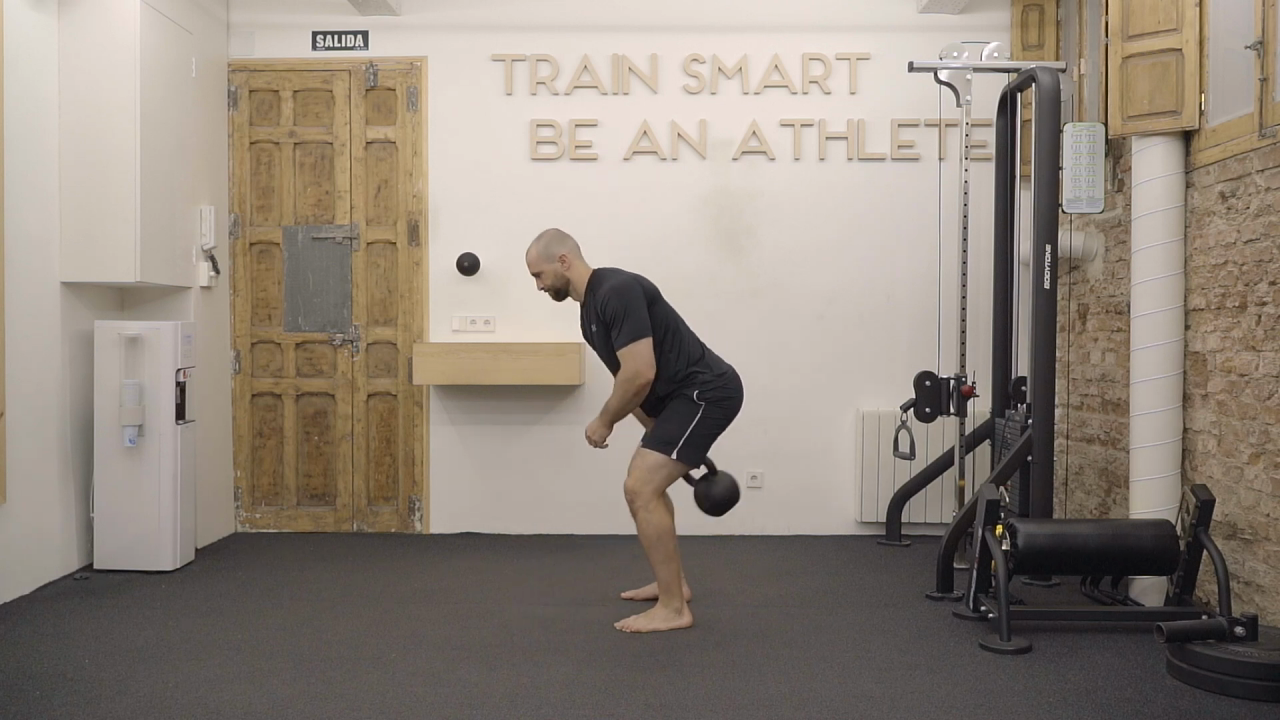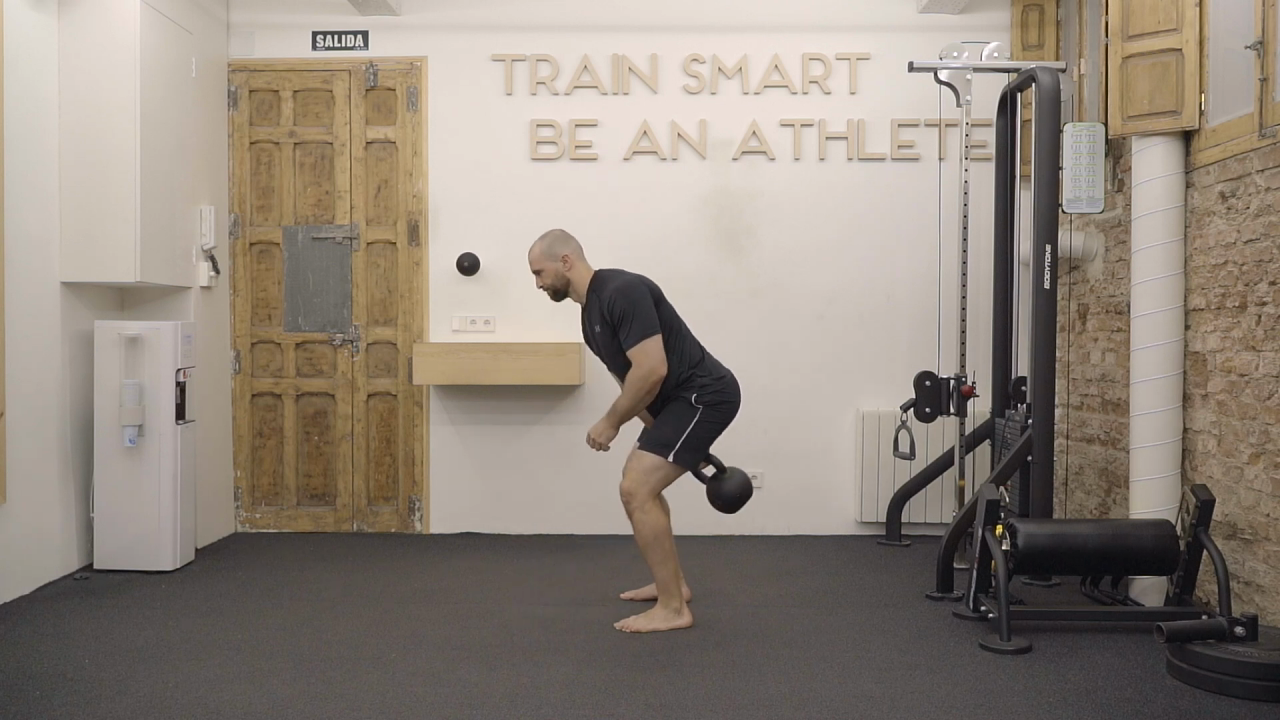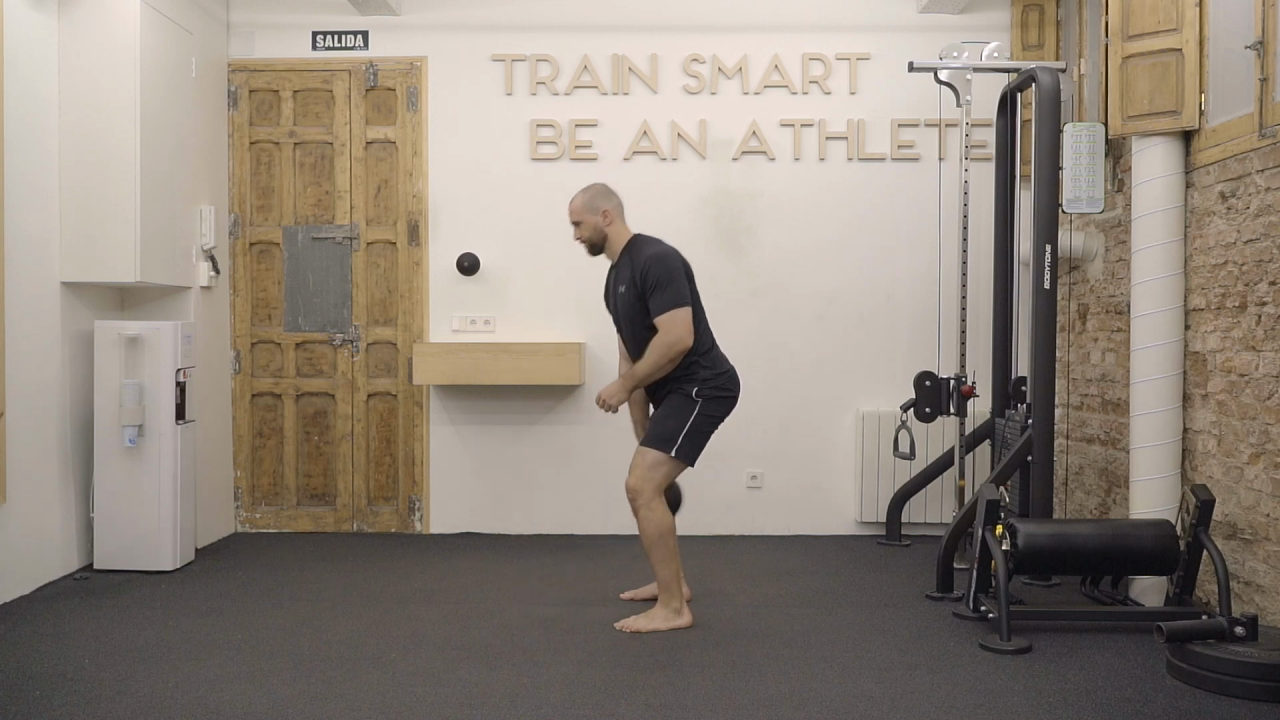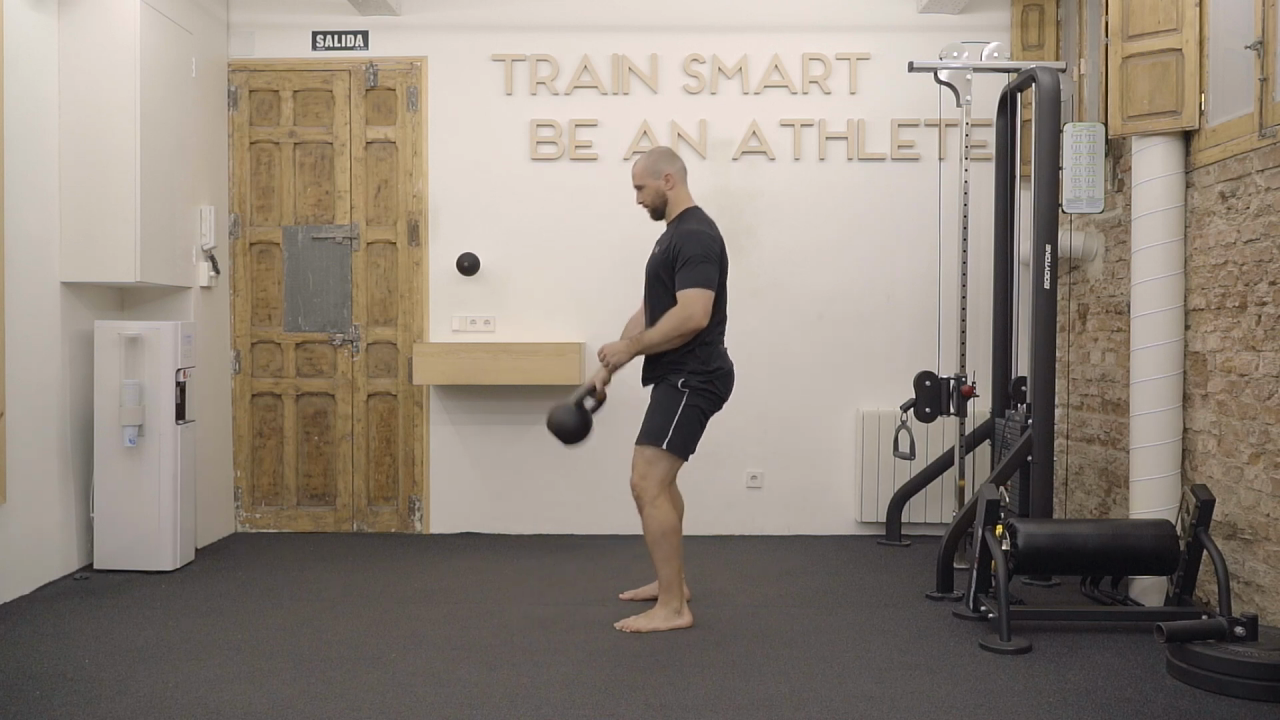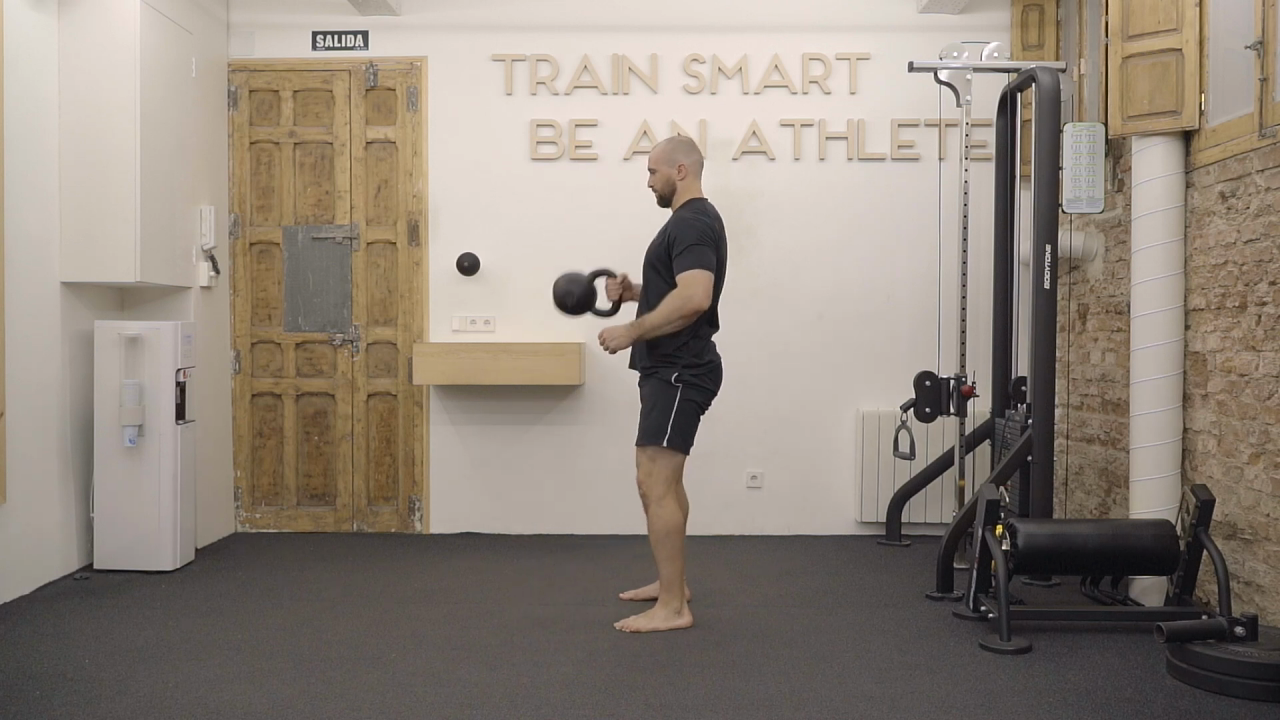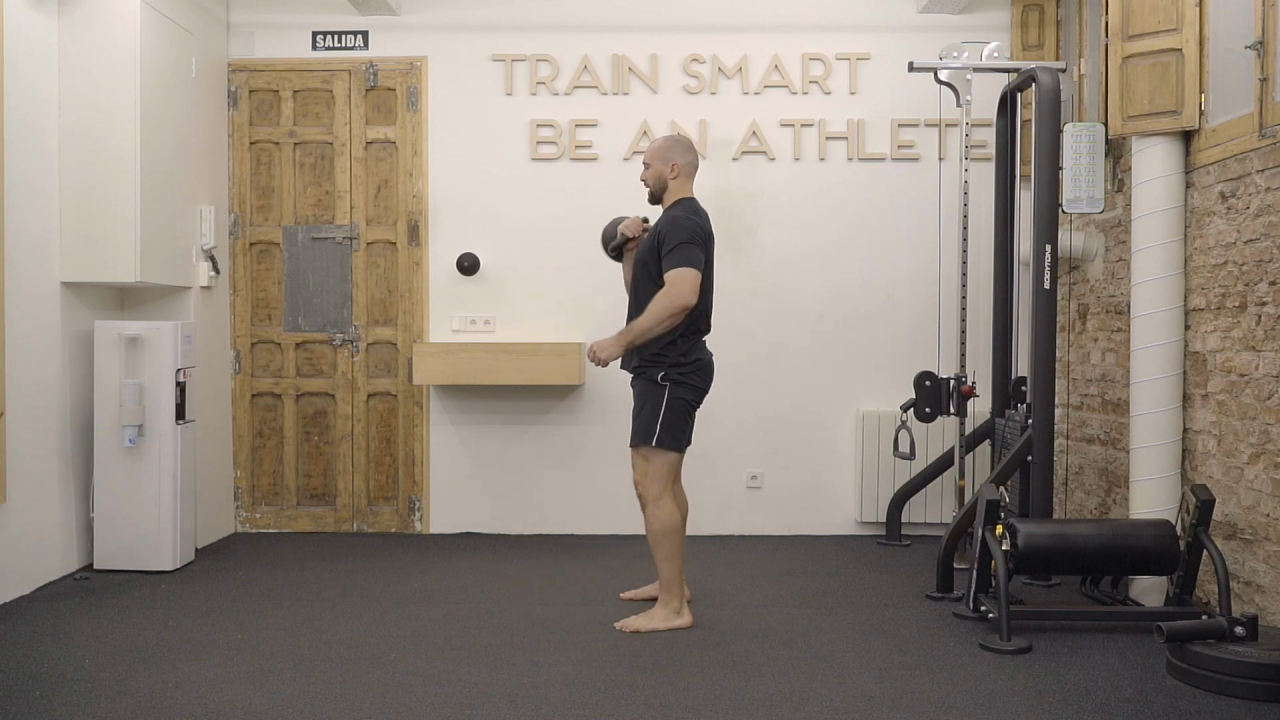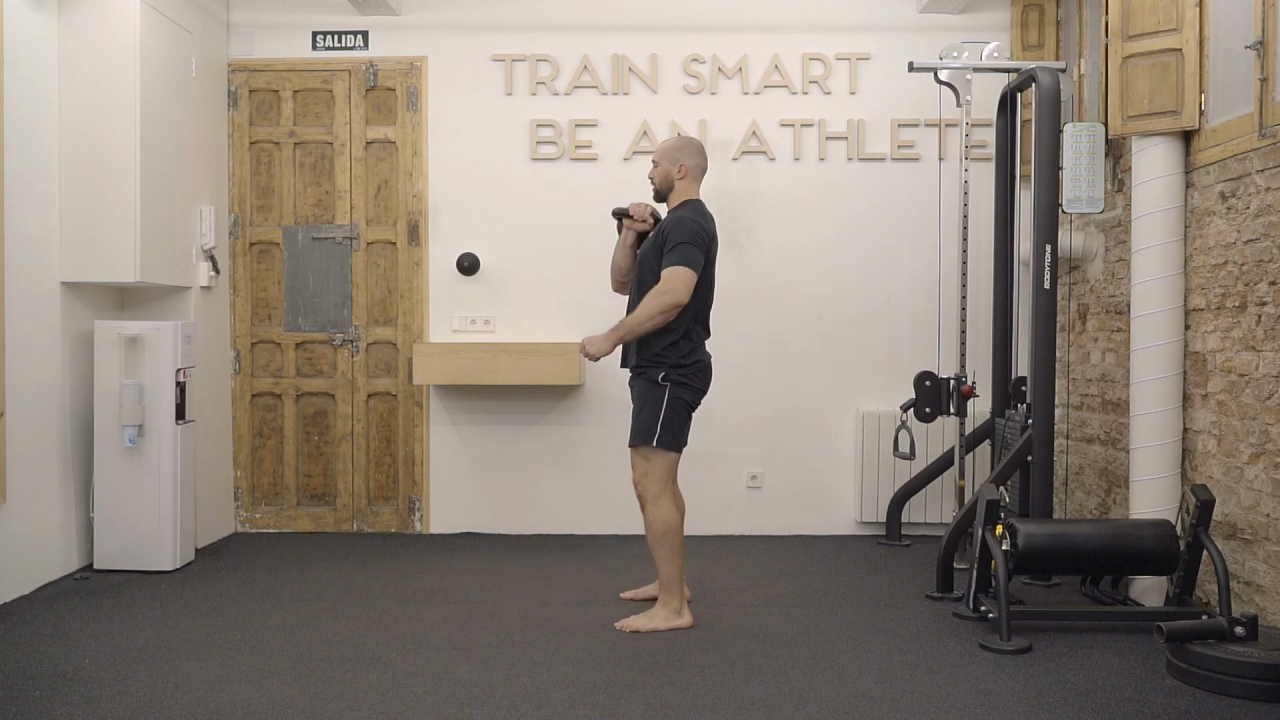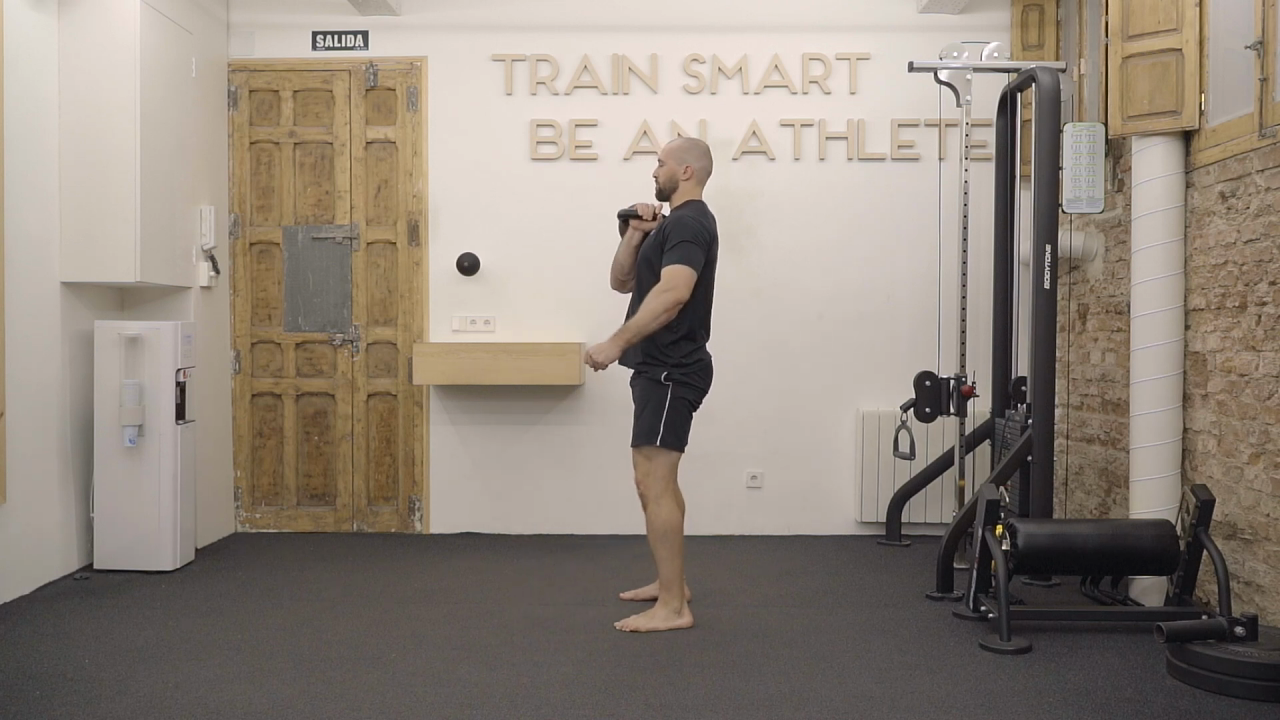
dt=0.2s
person 1, frame 1
left shoulder: (618, 292)
right shoulder: (591, 312)
left elbow: (640, 374)
right elbow: (629, 381)
left wrist: (603, 423)
right wrist: (659, 446)
left hip: (705, 393)
right hip: (689, 393)
left knee: (640, 488)
right knee: (645, 482)
left ankle: (672, 607)
right ankle: (672, 582)
person 1, frame 2
left shoulder: (622, 292)
right shoulder: (592, 311)
left elbow: (651, 371)
right elbow: (635, 381)
left wrist: (609, 423)
right wrist: (664, 440)
left hip: (704, 396)
right hip: (687, 397)
left knee: (635, 489)
right knee: (640, 482)
left ankle: (672, 608)
right ankle: (673, 584)
person 1, frame 3
left shoulder: (655, 260)
right shoulder: (617, 277)
left elbow: (677, 340)
right elbow: (632, 354)
left wrist: (623, 388)
right wrist: (641, 424)
left hip: (701, 387)
right hip: (684, 390)
left knee: (640, 485)
right knee: (647, 480)
left ankle: (672, 608)
right ankle: (672, 582)
person 1, frame 4
left shoulder: (695, 236)
right shoulder: (674, 236)
left elbow: (694, 317)
right elbow: (651, 313)
left wrist: (628, 351)
right wrist: (610, 368)
left hip: (692, 378)
right hip: (679, 377)
left knee: (646, 484)
right knee: (657, 481)
left ankle: (672, 607)
right ankle: (671, 582)
person 1, frame 5
left shoulder: (692, 222)
right shoulder: (688, 222)
left elbow: (695, 298)
left wrist: (631, 331)
right wrist: (632, 293)
left hip: (679, 372)
right hip: (673, 370)
left knee: (654, 485)
right knee: (663, 483)
left ankle: (673, 607)
right ankle: (672, 583)
person 1, frame 6
left shoulder: (682, 221)
right shoulder: (677, 222)
left elbow: (681, 297)
right elbow: (657, 293)
left wrist: (619, 342)
right wrist: (632, 249)
left hip: (669, 370)
right hip: (668, 368)
left knee: (651, 484)
right knee: (663, 482)
left ankle: (672, 607)
right ankle: (672, 584)
person 1, frame 7
left shoulder: (687, 222)
right shoulder: (673, 224)
left elbow: (673, 295)
right elbow: (623, 283)
left wrist: (610, 338)
right wrist: (631, 234)
left hip: (669, 371)
right hip: (664, 368)
left knee: (650, 484)
right knee: (658, 482)
left ankle: (672, 607)
right ankle: (672, 583)
person 1, frame 8
left shoulder: (688, 222)
right shoulder: (672, 225)
left elbow: (673, 293)
right elbow: (622, 281)
left wrist: (615, 343)
right wrist: (635, 233)
left hip: (670, 370)
right hip: (662, 368)
left knee: (653, 484)
right knee: (659, 481)
left ankle: (672, 606)
right ankle: (671, 582)
